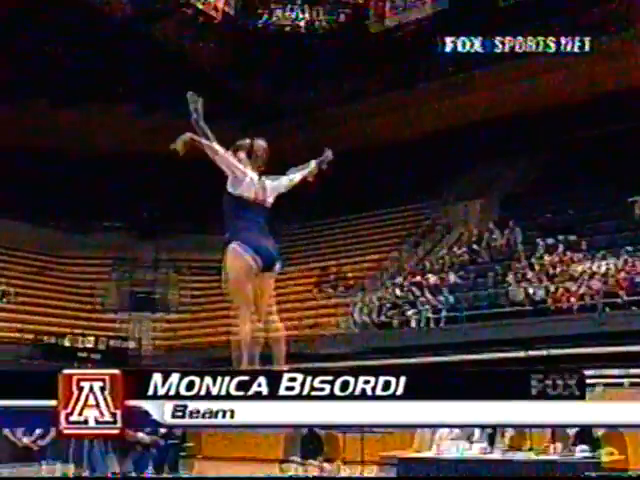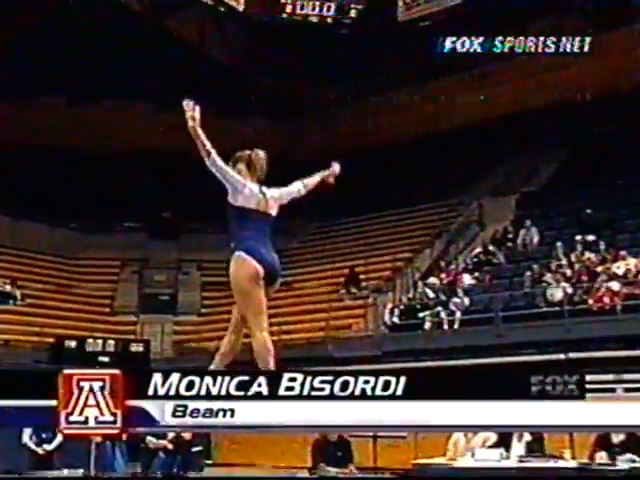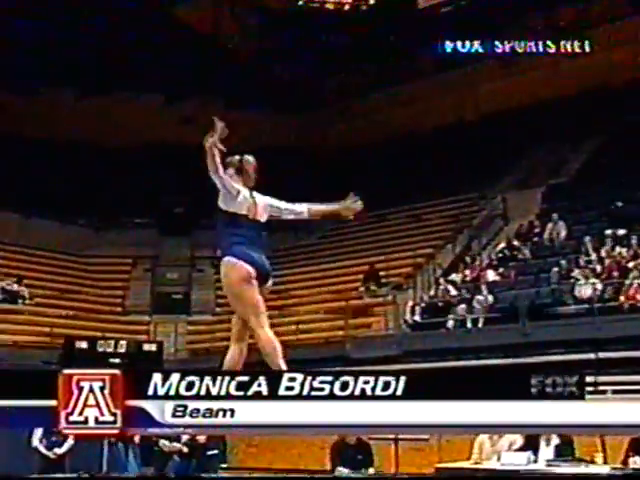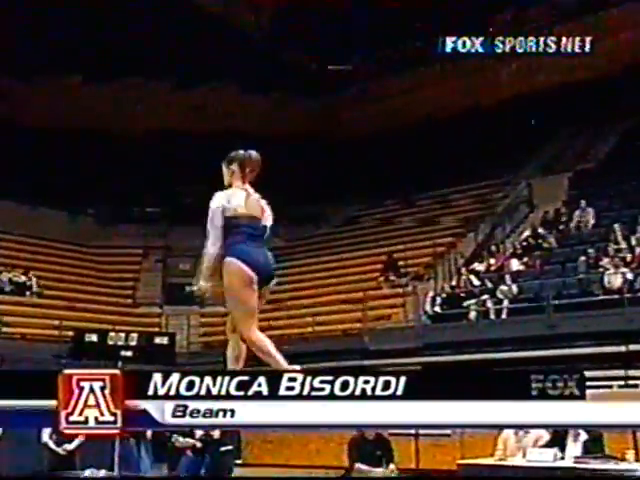
dt=0.3s
person 1, frame 1
left shoulder: (240, 177)
right shoulder: (268, 185)
left elbow: (219, 152)
right elbow: (292, 177)
left wrist: (192, 138)
right wrist: (313, 166)
left hip: (243, 248)
right hip: (268, 251)
left knee: (244, 315)
right knee: (269, 314)
left ankle: (246, 369)
right ankle: (280, 369)
person 1, frame 2
left shoulder: (241, 187)
right shoulder: (272, 195)
left elbow: (213, 160)
right elbow: (301, 186)
left wrist: (195, 128)
right wrist: (326, 175)
left hip: (247, 260)
right hip: (270, 262)
left knee: (258, 327)
right knee: (236, 326)
person 1, frame 3
left shoulder: (232, 193)
right shoulder: (264, 202)
left elbow: (216, 172)
right elbow: (302, 210)
left wrist: (212, 147)
right wrist: (339, 208)
left hip: (236, 263)
right hip: (260, 264)
left knee: (259, 326)
right knee: (238, 335)
person 1, frame 4
left shoulder: (222, 198)
right shoulder: (264, 205)
left elbow: (214, 240)
left wrist: (205, 277)
left hip: (240, 264)
right hip: (264, 263)
left knee: (247, 330)
right knee: (235, 327)
left ankle: (285, 369)
